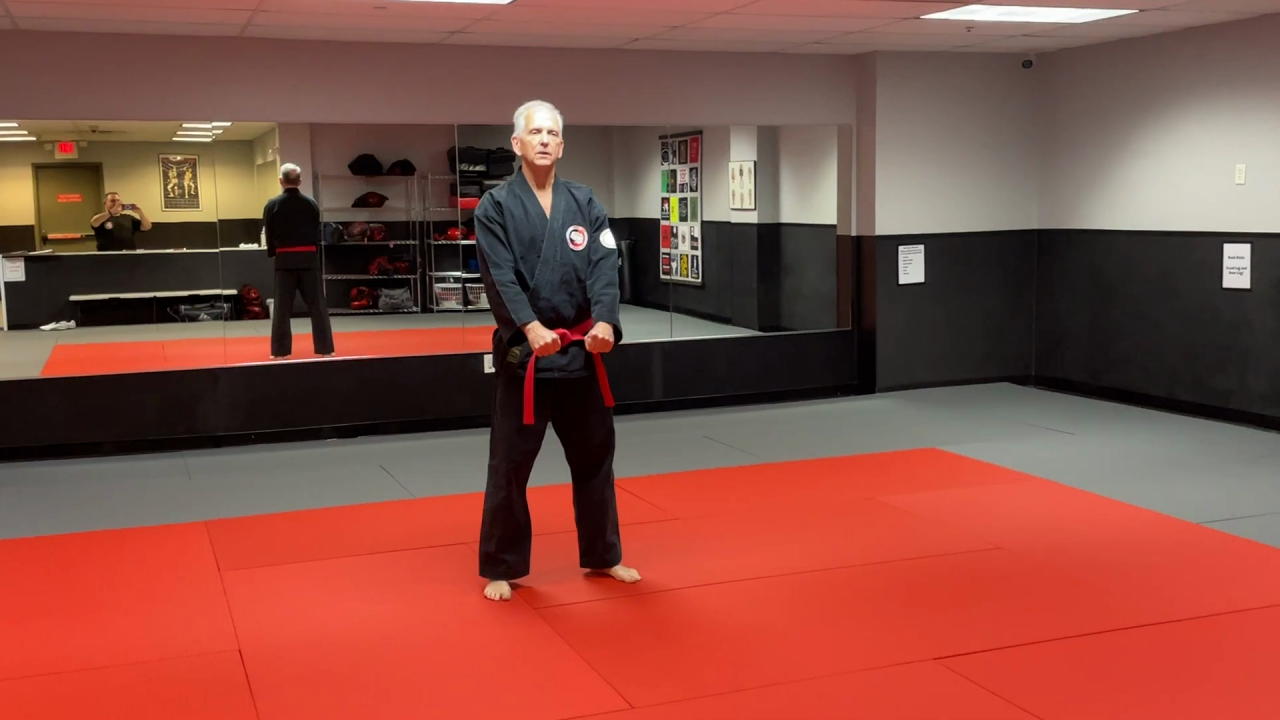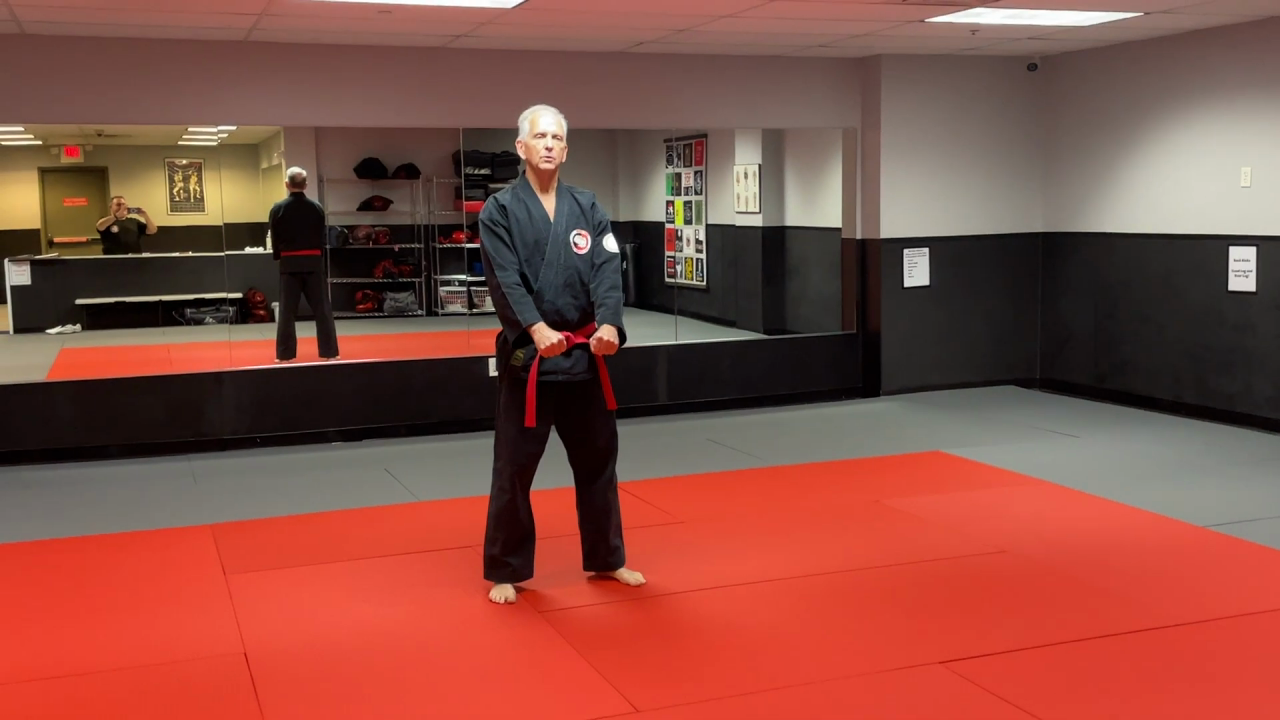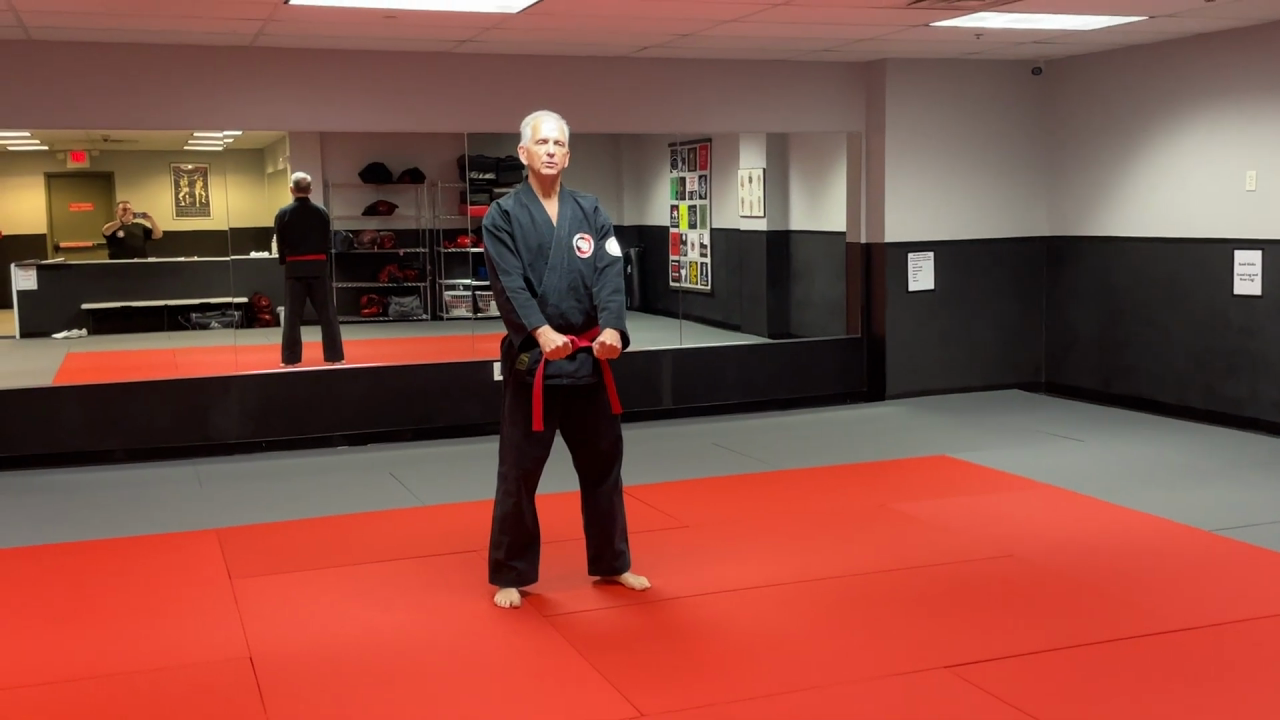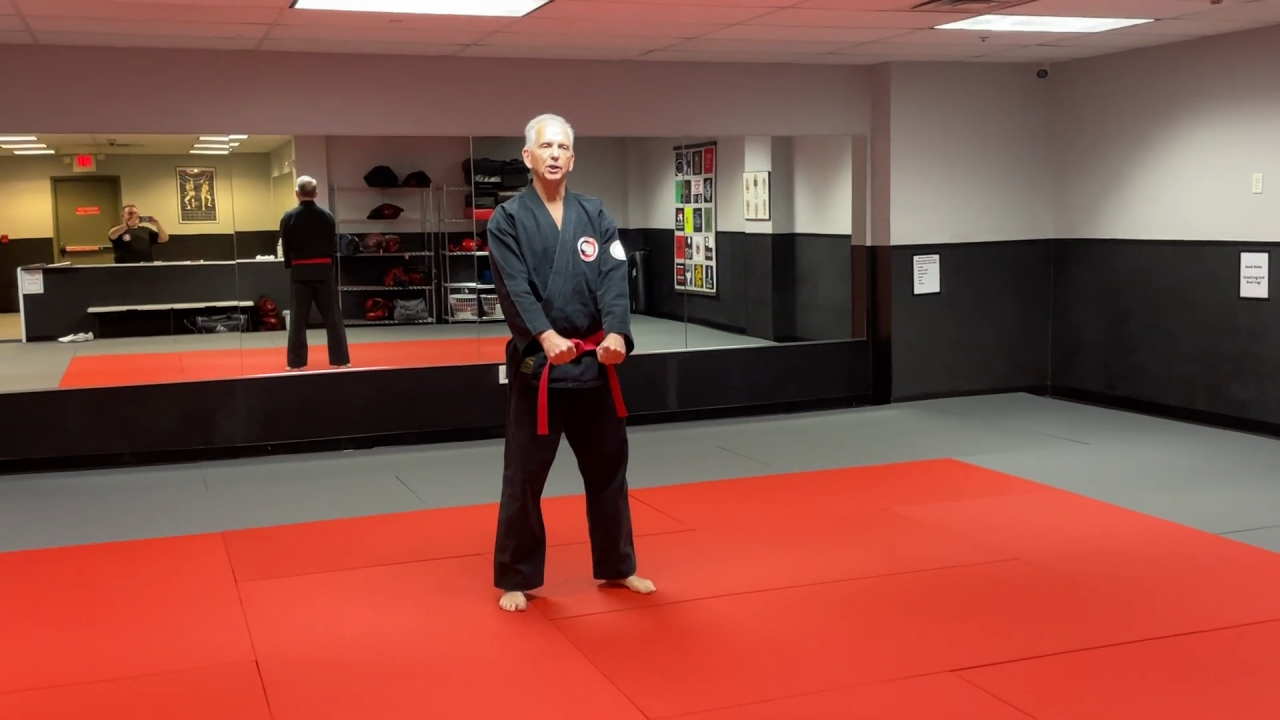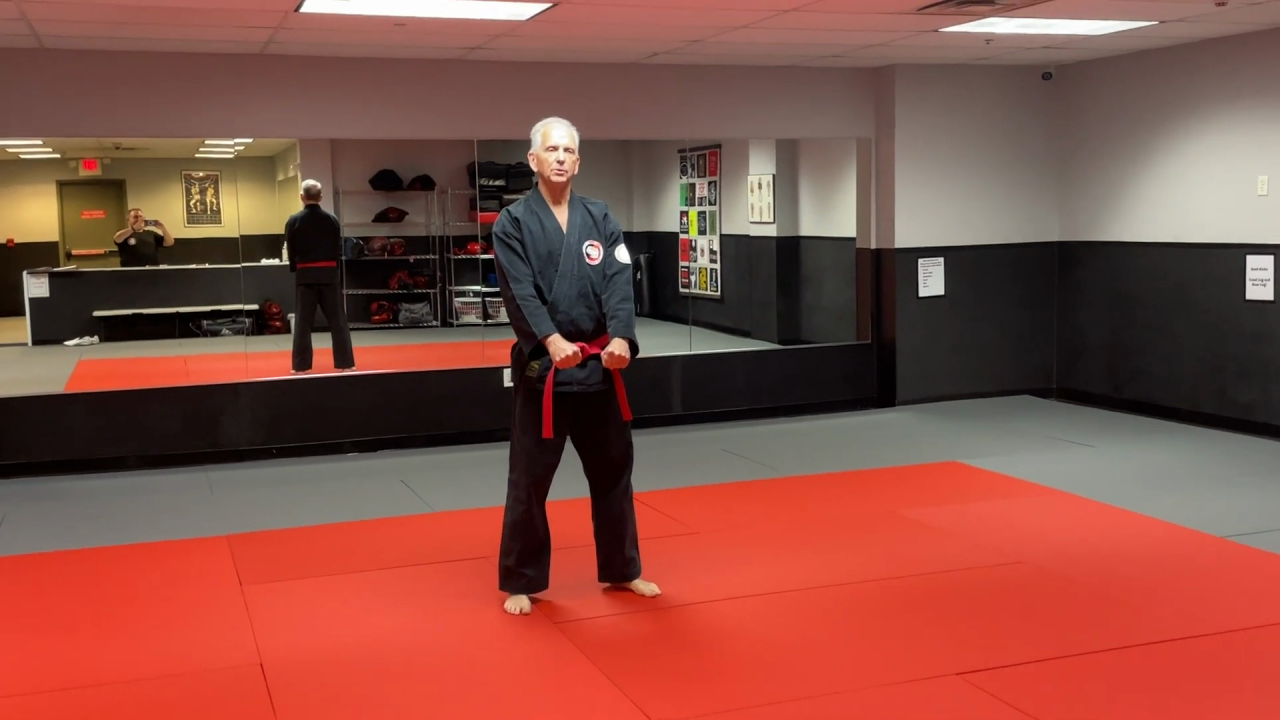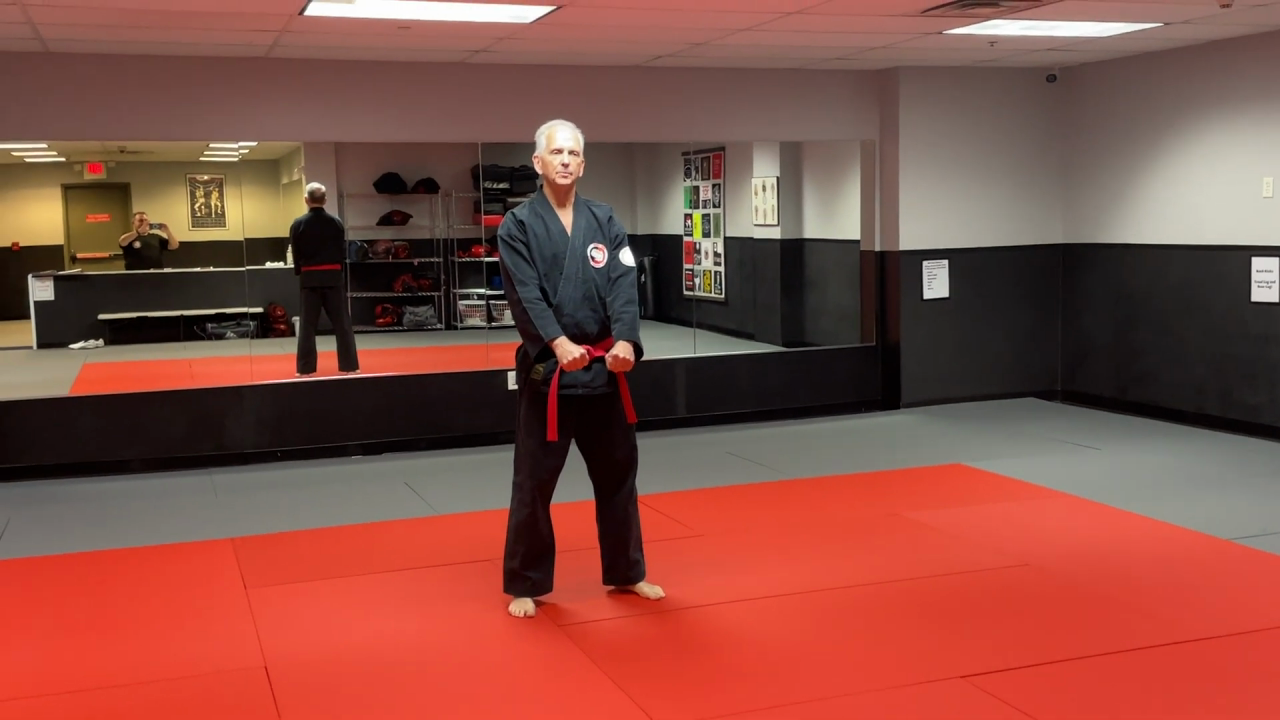
dt=0.3s
person 1, frame 1
left shoulder: (584, 202)
right shoulder: (496, 206)
left elbow: (604, 267)
right elbow: (499, 276)
left wrist: (604, 321)
right wrist: (530, 328)
left hip: (581, 349)
right hip: (523, 350)
left knee: (595, 457)
right knee: (510, 464)
left ankle: (602, 556)
right ankle: (501, 568)
person 1, frame 2
left shoulder: (587, 207)
right shoulder: (500, 211)
left elbow: (607, 270)
right elbow: (505, 280)
left wrist: (609, 323)
right wrist: (536, 329)
left hip: (584, 353)
right hip: (526, 355)
left knee: (597, 460)
right knee: (514, 468)
left ankle: (606, 559)
right ankle: (505, 572)
person 1, frame 3
left shoulder: (590, 211)
right shoulder: (503, 215)
left elbow: (609, 273)
right elbow: (509, 284)
left wrist: (611, 328)
right wrist: (541, 332)
left hip: (587, 357)
right hip: (531, 358)
left knee: (602, 464)
right knee: (519, 472)
left ankle: (611, 563)
right ankle: (510, 575)
person 1, frame 4
left shoulder: (594, 215)
right shoulder: (508, 220)
left elbow: (613, 278)
right elbow: (514, 289)
left wrist: (616, 332)
right wrist: (546, 337)
left hip: (594, 360)
right hip: (536, 362)
left knee: (608, 467)
right knee: (524, 475)
left ankle: (616, 567)
right ankle: (516, 578)
person 1, frame 5
left shoulder: (600, 218)
right shoulder: (513, 223)
left elbow: (618, 282)
right elbow: (519, 292)
left wrist: (620, 337)
right wrist: (552, 341)
left hip: (599, 363)
right hip: (541, 365)
left knee: (613, 470)
right knee: (529, 479)
left ankle: (621, 570)
right ankle: (520, 582)
person 1, frame 6
left shoulder: (604, 221)
right shoulder: (518, 225)
left elbow: (623, 285)
right elbow: (525, 295)
left wrist: (625, 340)
right wrist: (559, 343)
left hip: (603, 367)
right hip: (546, 368)
left knee: (617, 473)
right knee: (534, 481)
left ankle: (625, 573)
right ankle: (525, 584)
person 2, frame 1
left shoulder: (273, 205)
right shoulder: (311, 204)
left elbow: (269, 236)
right elbow: (318, 233)
left wrist: (274, 254)
left hip: (284, 259)
right hip: (308, 258)
left knee: (282, 306)
right knee: (317, 304)
left ankle: (280, 351)
right ankle: (325, 349)
person 2, frame 2
left shoulder: (278, 209)
right shoulder: (316, 208)
left elbow: (275, 239)
right elbow: (323, 237)
left hip: (289, 263)
right hip: (313, 261)
left knee: (287, 310)
right knee: (322, 308)
left ankle: (285, 354)
right ankle: (330, 352)
person 2, frame 3
left shoulder: (283, 214)
right shoulder: (321, 212)
left elbow: (280, 244)
right elbow: (328, 242)
left hip: (295, 267)
right hip: (318, 266)
left knee: (292, 314)
right knee: (327, 313)
left ankle: (290, 359)
right ankle: (335, 356)
person 2, frame 4
left shoulder: (289, 218)
right shoulder: (327, 216)
left elbow: (286, 248)
right elbow: (333, 245)
left hip: (300, 271)
right hip: (324, 270)
left knee: (298, 318)
right knee: (332, 316)
left ankle: (296, 362)
right ankle: (340, 359)
person 2, frame 5
left shoulder: (294, 221)
right shoulder: (332, 219)
left elbow: (291, 251)
right elbow: (338, 249)
left hip: (305, 274)
right hip: (328, 273)
left knee: (303, 321)
right knee: (337, 320)
left ankle: (301, 365)
right ankle: (345, 363)
person 2, frame 6
left shoulder: (298, 224)
right shoulder: (336, 222)
left elbow: (296, 255)
right elbow: (342, 252)
left hip: (309, 278)
right hip: (333, 276)
left knee: (307, 324)
right knee: (342, 322)
left ankle: (305, 368)
right ankle: (349, 366)
